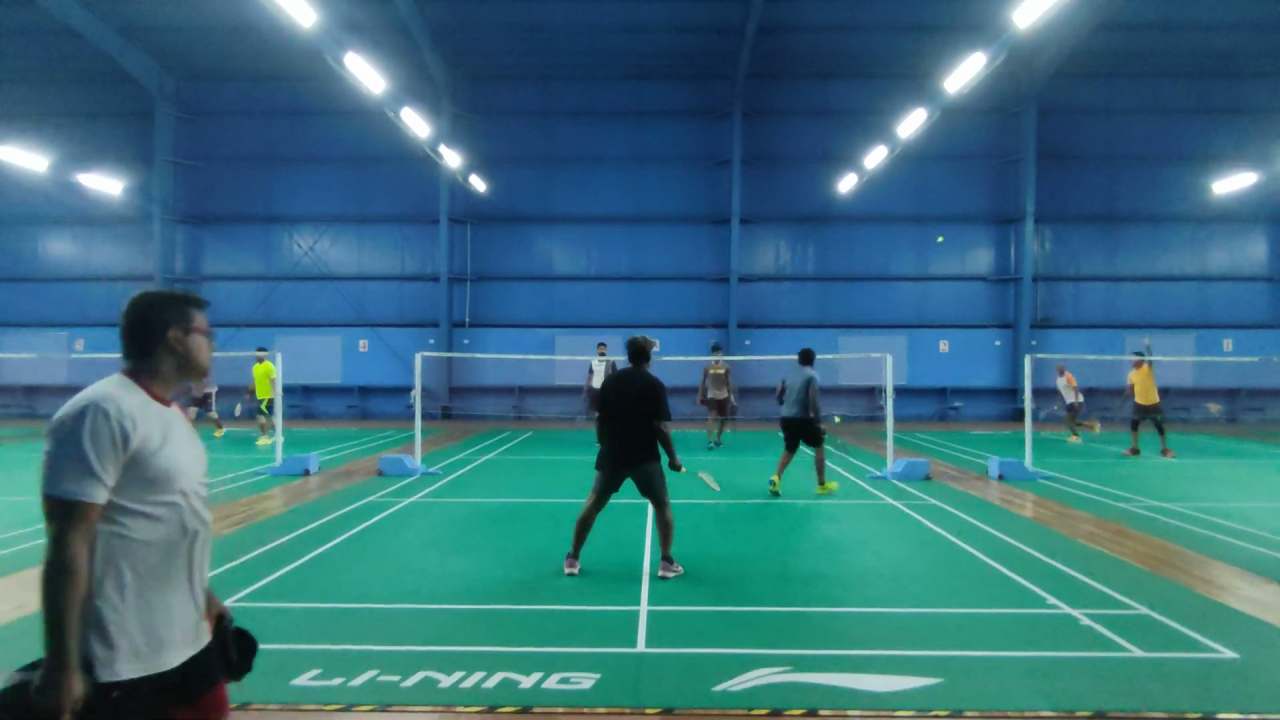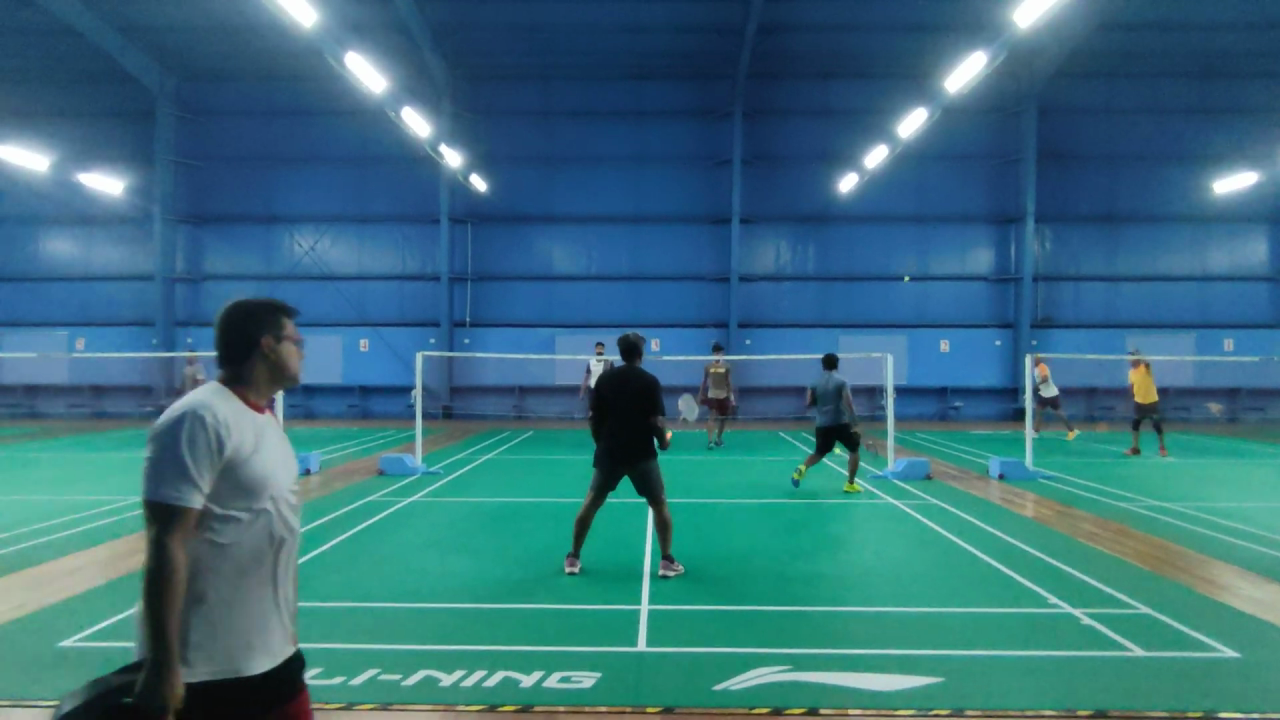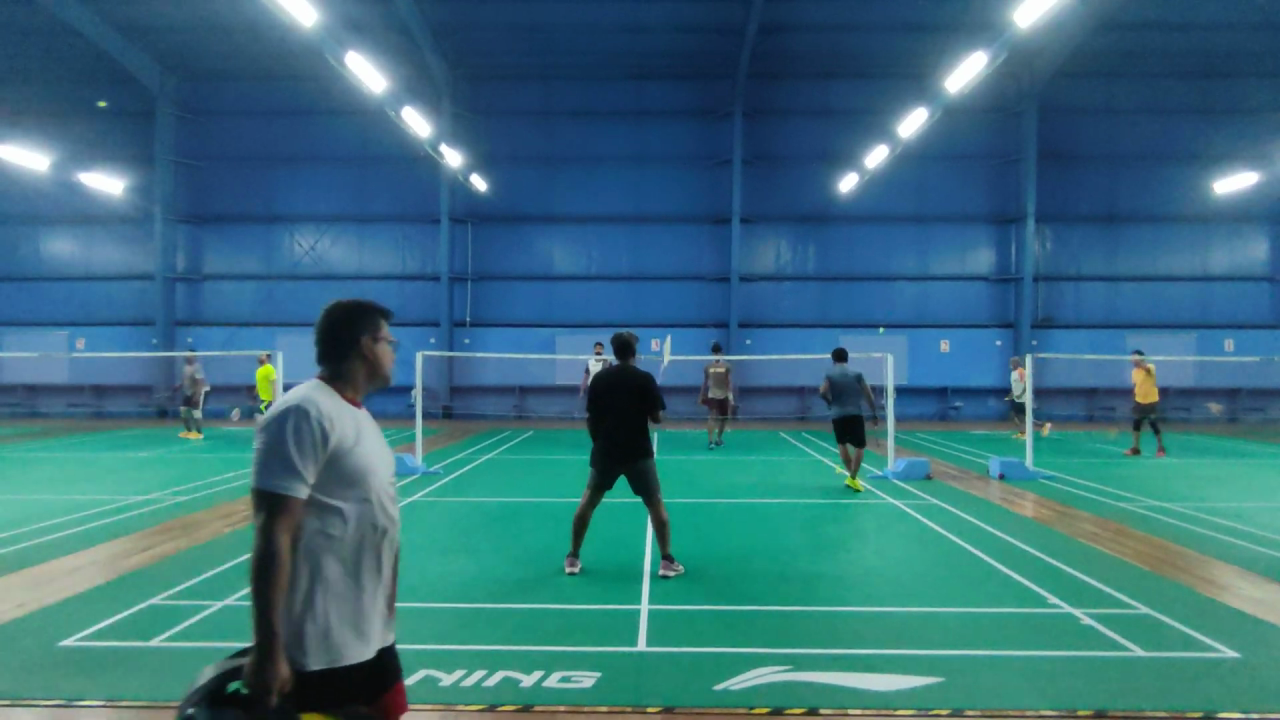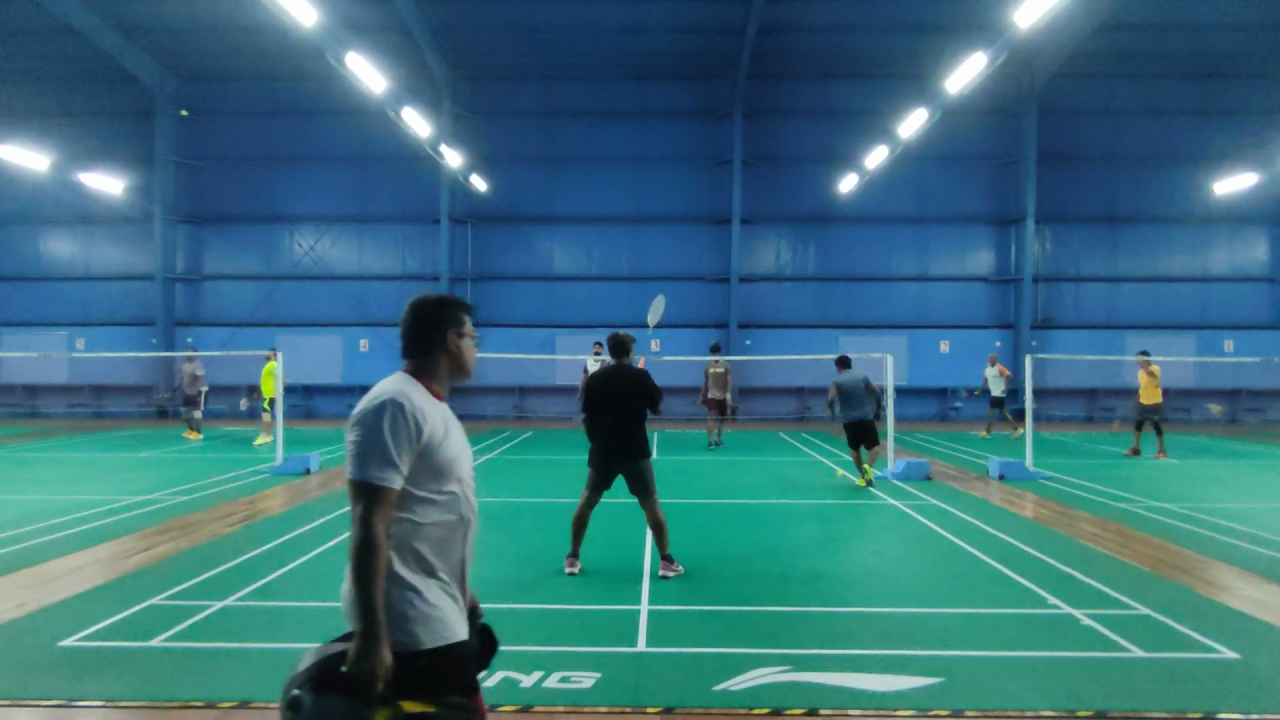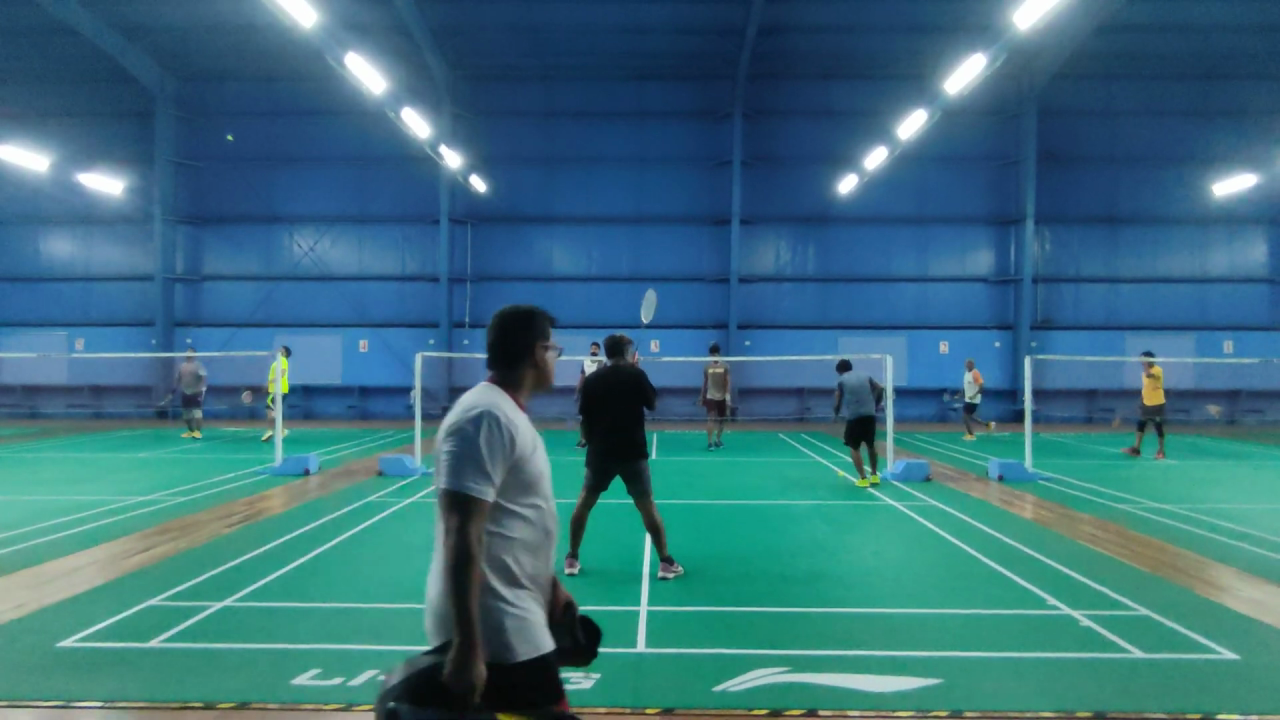
dt=0.2s
person 1, frame 1
left shoulder: (172, 412)
right shoulder: (102, 414)
right elbow: (68, 545)
left wrist: (205, 597)
right wrist: (61, 666)
right hip: (122, 653)
person 1, frame 2
left shoulder: (263, 420)
right shoulder: (199, 421)
right elbow: (166, 549)
right wrist: (162, 668)
left hip: (272, 645)
right hip: (205, 660)
person 1, frame 3
left shoulder: (356, 415)
right shoulder: (303, 416)
right elbow: (272, 538)
right wrist: (269, 651)
left hip: (367, 632)
right hip: (318, 643)
person 1, frame 4
left shoulder: (431, 405)
right shoulder: (395, 408)
right elbow: (369, 526)
left wrist: (461, 593)
right wrist: (372, 634)
left hip: (433, 611)
right hip: (412, 618)
person 1, frame 5
left shoulder: (505, 414)
right shoulder: (488, 420)
right elbow: (463, 538)
left wrist: (551, 588)
right wrist: (467, 646)
left hip: (505, 616)
right hip: (497, 626)
person 2, frame 1
left shoulder: (611, 381)
right shoulder: (655, 385)
left elbow: (599, 419)
right elbow: (661, 427)
right wrist: (672, 457)
left hip: (612, 456)
right hip: (644, 457)
left knee: (593, 504)
right knee: (662, 506)
left ankle: (573, 558)
right ankle: (666, 562)
person 2, frame 2
left shoulder: (604, 378)
right shoulder: (649, 382)
left elbow: (593, 418)
right elbow: (656, 424)
right wrist: (663, 439)
left hip: (608, 454)
right hip: (641, 455)
left knee: (591, 503)
right knee: (659, 505)
left ankle: (573, 557)
right ankle: (667, 561)
person 2, frame 3
left shoulder: (599, 378)
right shoulder: (644, 379)
left elbow: (590, 418)
right elbow: (657, 418)
right wrist: (653, 412)
left hip: (605, 452)
right hip: (638, 453)
left knee: (588, 502)
right knee: (655, 504)
left ankle: (573, 557)
right ankle: (667, 561)
person 2, frame 4
left shoulder: (595, 378)
right shoulder: (640, 376)
left elbow: (587, 418)
right elbow: (657, 408)
left hip: (603, 452)
right hip: (635, 452)
left knee: (587, 502)
right knee: (651, 505)
left ankle: (573, 558)
right ankle: (666, 561)
person 2, frame 5
left shoulder: (593, 380)
right shoulder: (636, 375)
left elbow: (584, 419)
right elbow: (652, 404)
left hip: (601, 453)
right hip: (633, 453)
left knee: (584, 504)
right knee: (647, 507)
left ankle: (572, 559)
right ankle: (666, 563)
